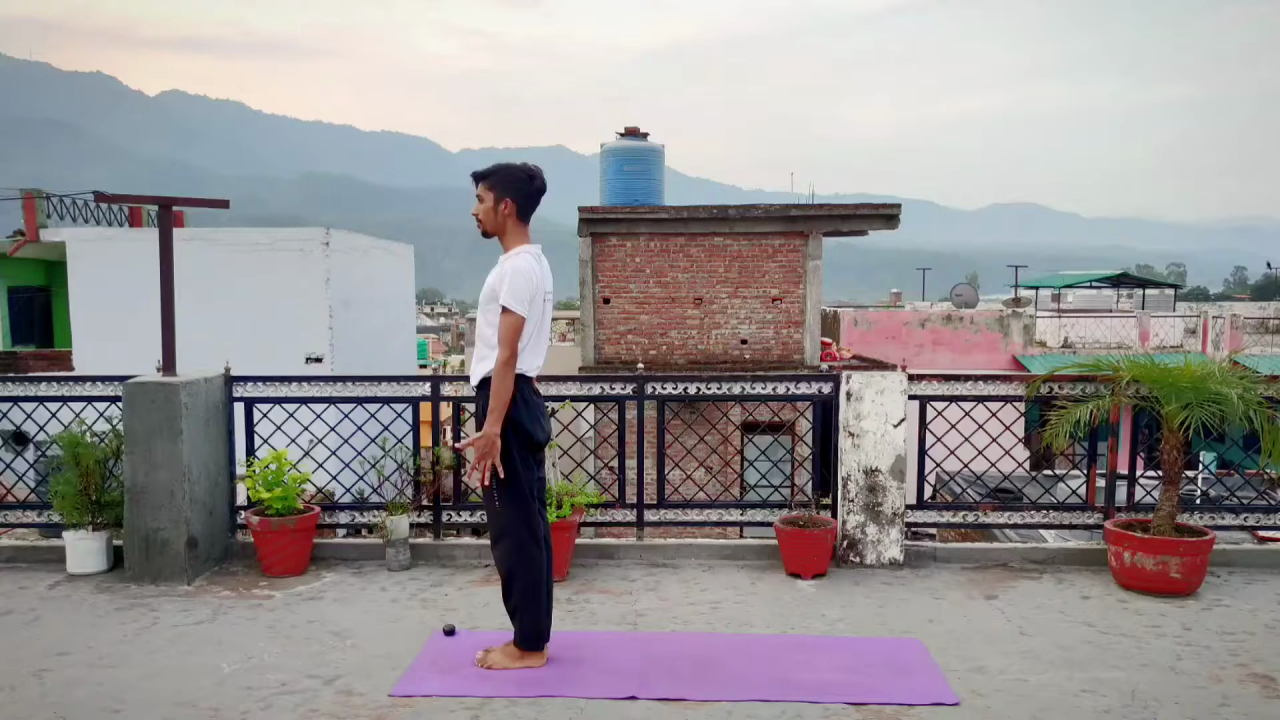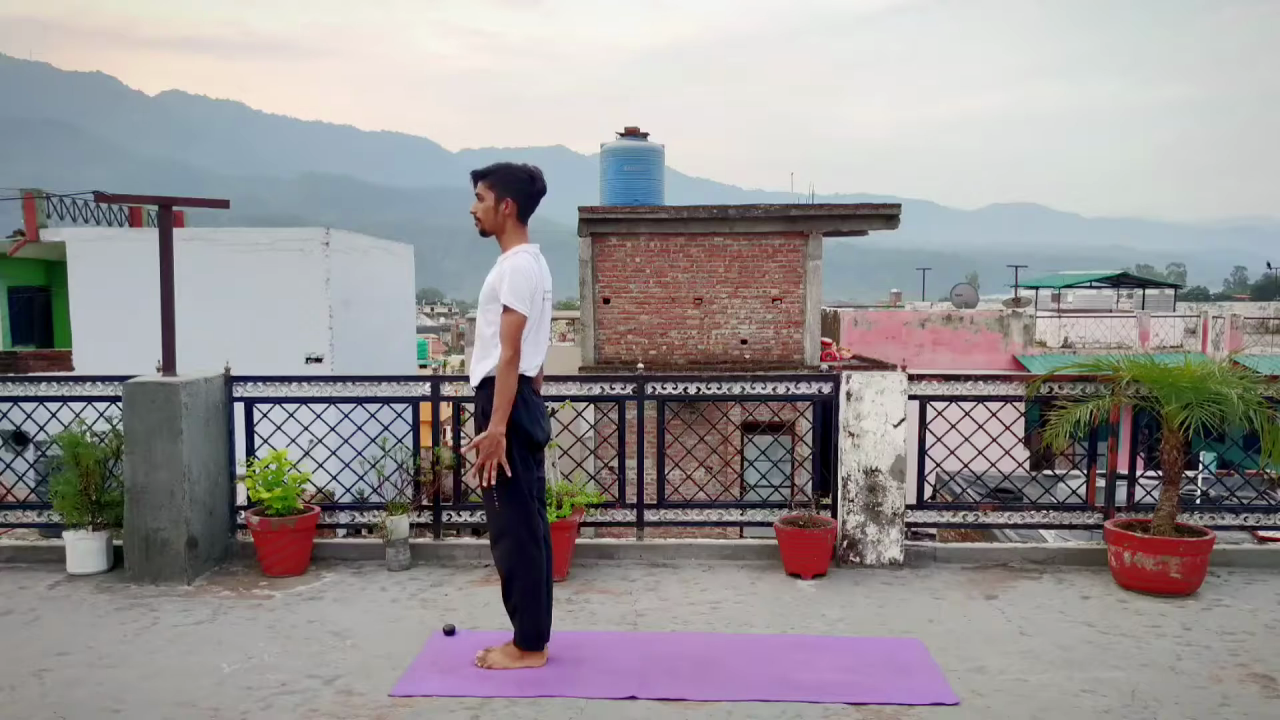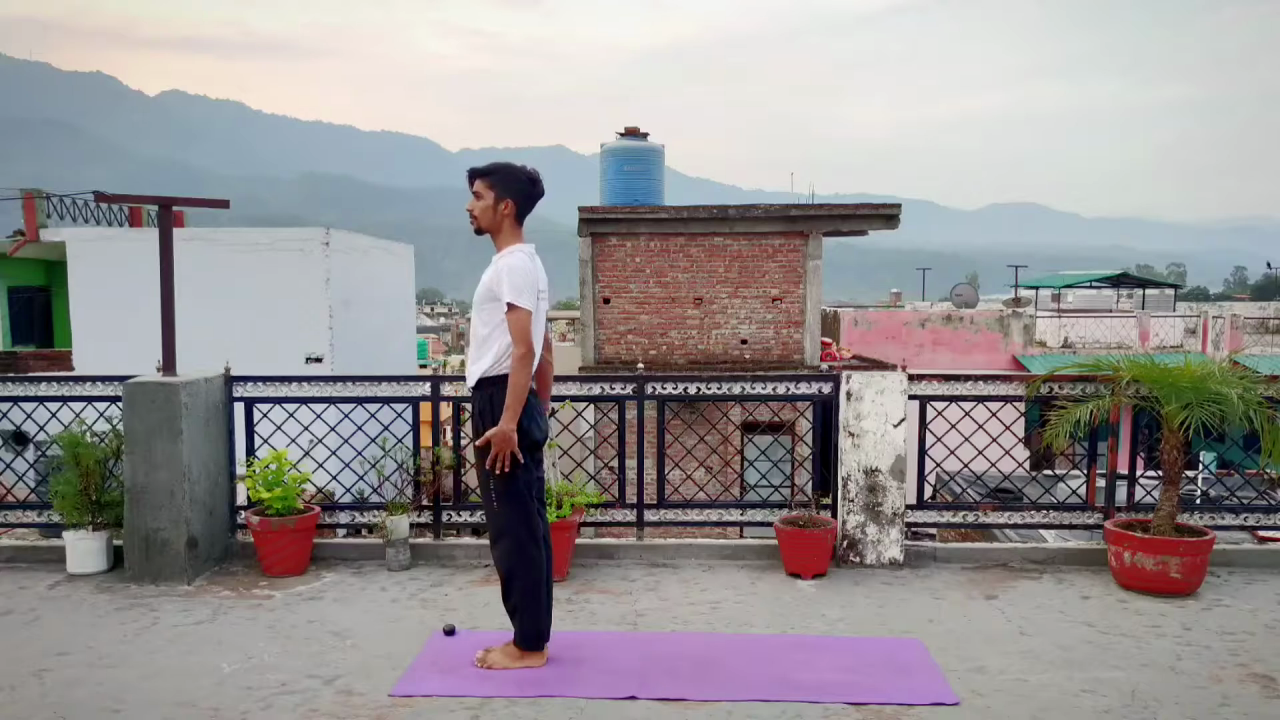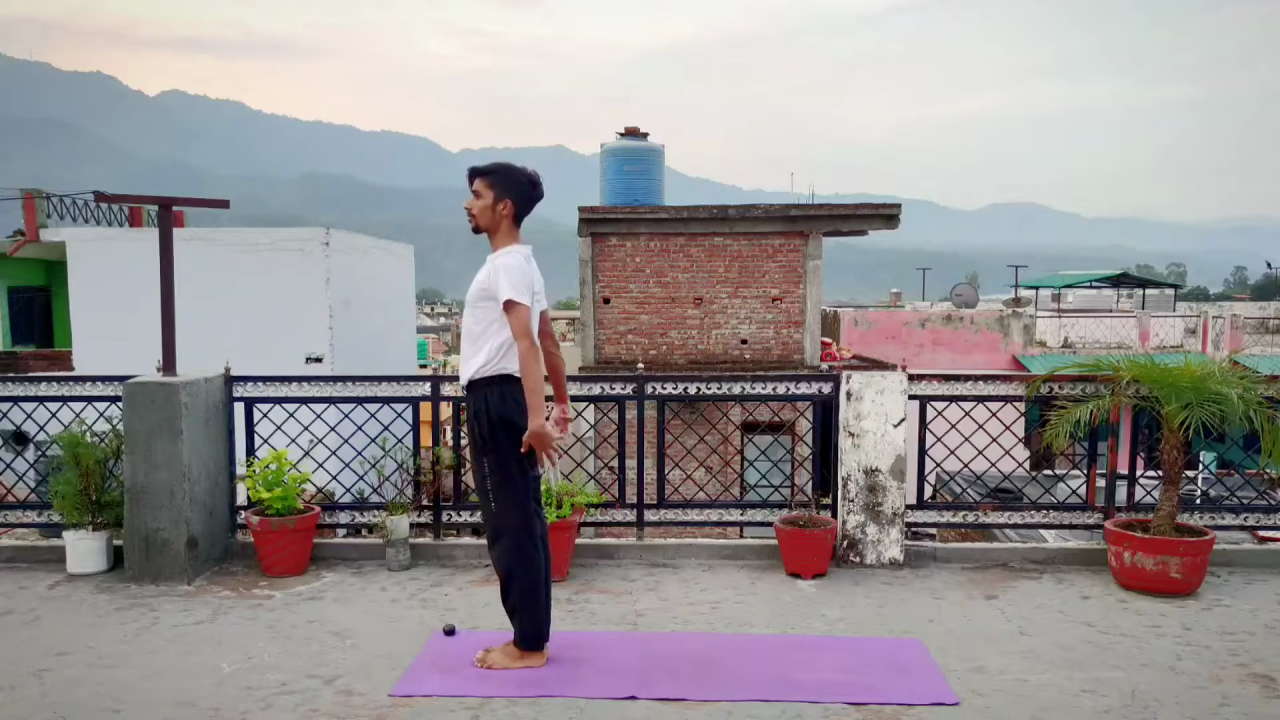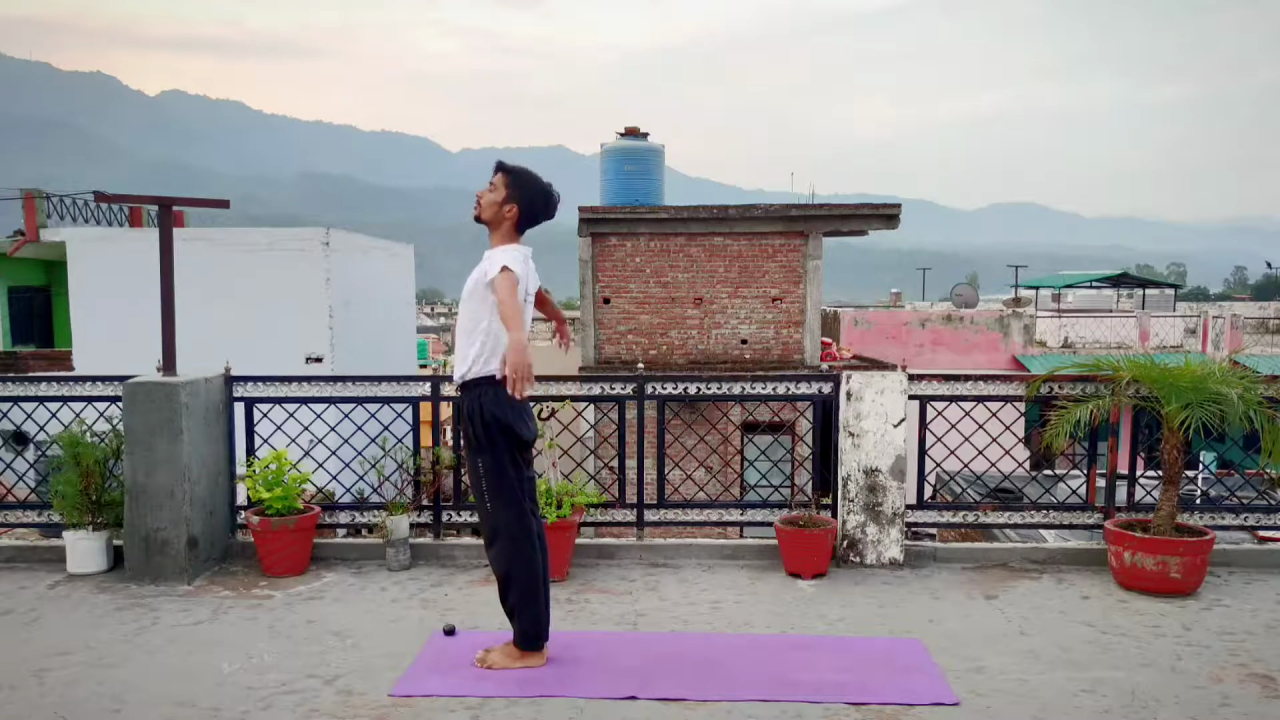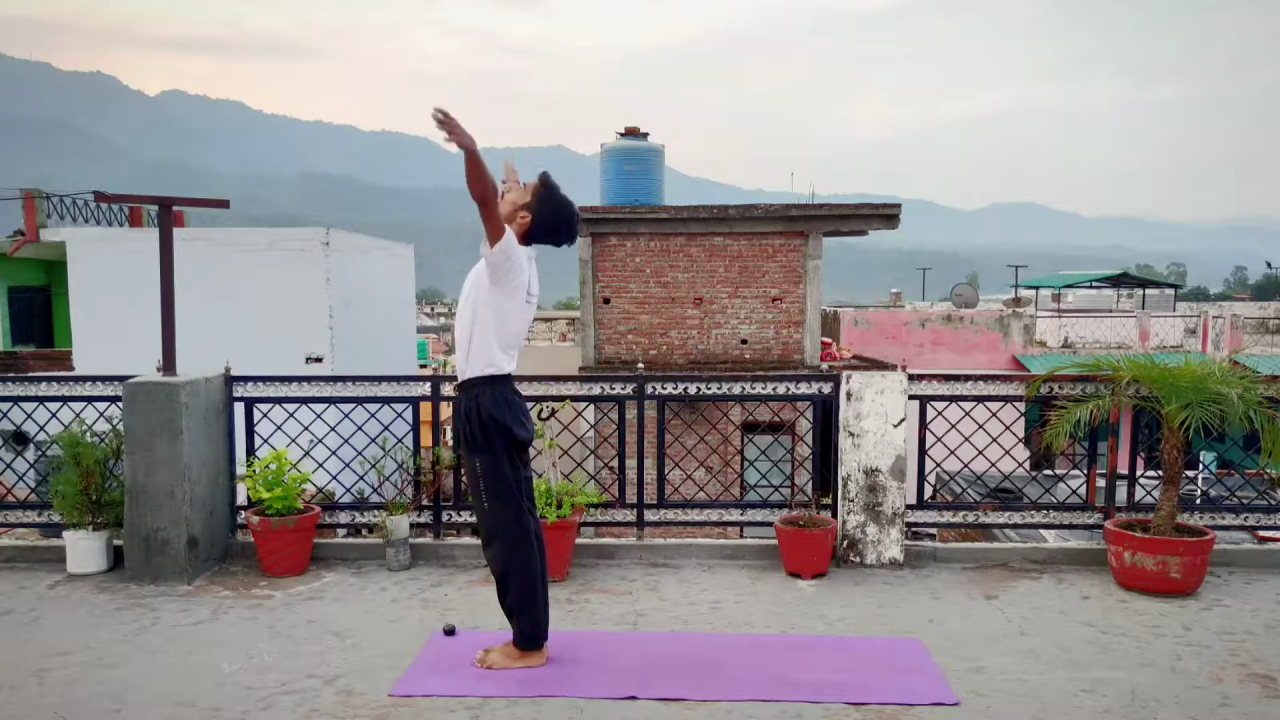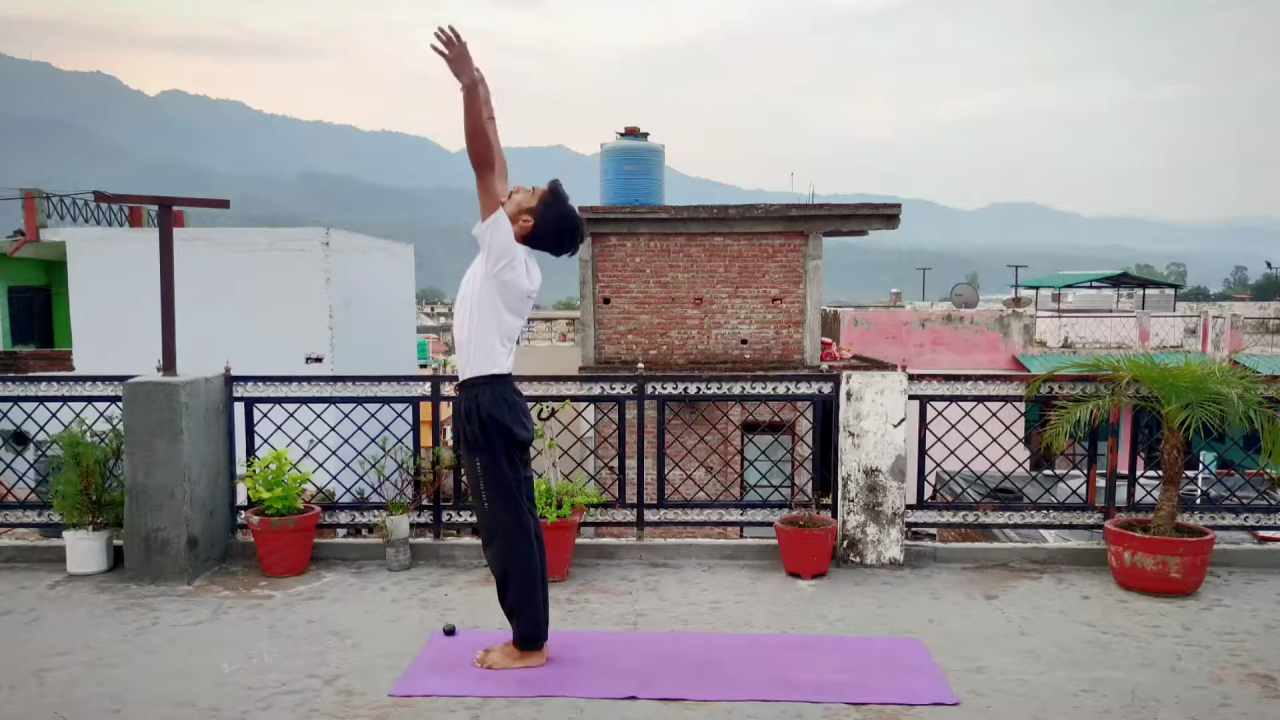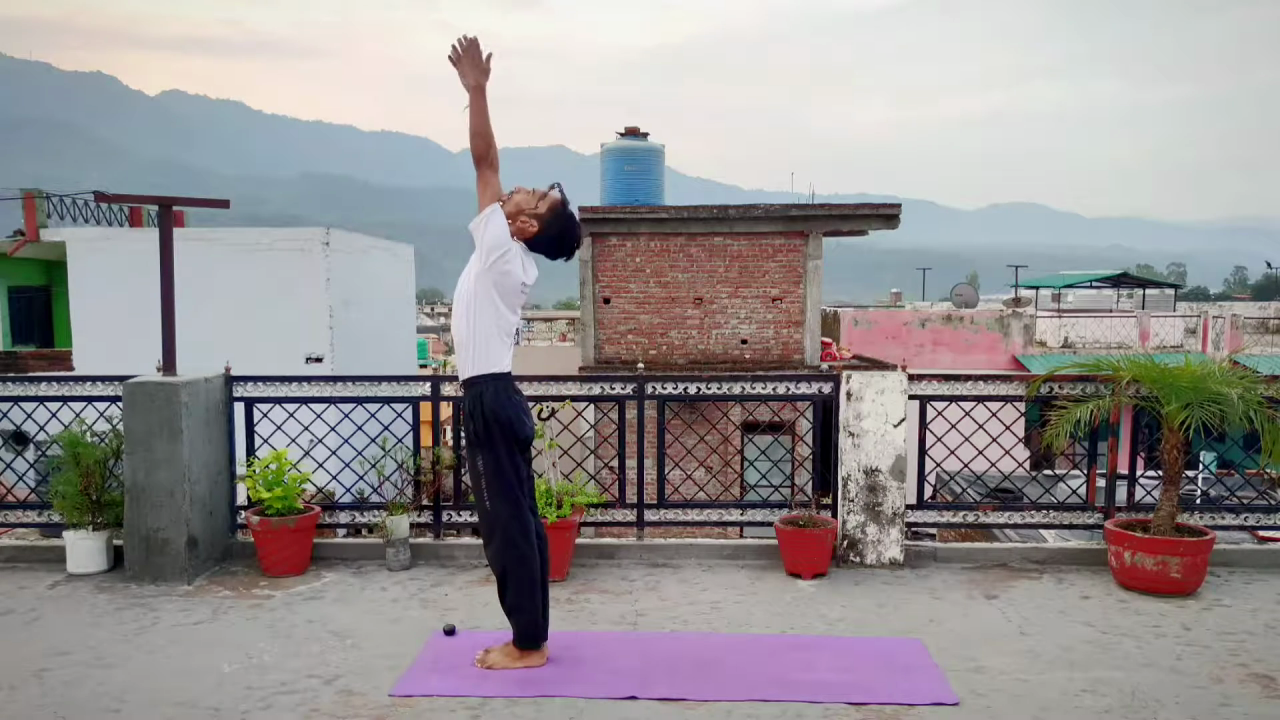
dt=0.2s
person 1, frame 1
left shoulder: (516, 267)
right shoulder: (531, 262)
left elbow: (507, 353)
left wrist: (491, 428)
left hip: (508, 404)
right hip: (521, 402)
left knee: (514, 528)
right knee: (526, 525)
left ankle: (529, 646)
right ankle: (531, 637)
person 1, frame 2
left shoulder: (515, 266)
right shoulder: (529, 262)
left elbow: (510, 353)
left wrist: (496, 426)
left hip: (506, 404)
right hip: (520, 403)
left knee: (514, 527)
right knee: (526, 525)
left ankle: (528, 646)
right ankle: (531, 636)
person 1, frame 3
left shoulder: (511, 265)
right shoulder: (524, 263)
left elbow: (522, 349)
right elbow: (542, 346)
left wrist: (507, 421)
right wrist: (538, 407)
left hip: (501, 401)
right hip: (513, 404)
left knee: (512, 526)
right knee: (525, 524)
left ankle: (527, 646)
right ankle: (530, 635)
person 1, frame 4
left shoulder: (507, 265)
right shoulder: (519, 264)
left elbow: (528, 343)
right elbow: (548, 339)
left wrist: (537, 413)
right wrist: (562, 395)
left hip: (497, 402)
right hip: (499, 401)
left knee: (511, 525)
right knee: (521, 522)
left ankle: (528, 644)
right ankle: (530, 635)
person 1, frame 5
left shoulder: (506, 256)
right shoulder: (518, 262)
left elbow: (510, 296)
right elbow: (539, 292)
left wrist: (517, 342)
right wrist: (559, 321)
left hip: (489, 400)
right hip: (497, 401)
left knee: (508, 525)
right knee: (518, 521)
left ankle: (528, 644)
right ankle: (531, 635)
person 1, frame 6
left shoulder: (508, 260)
right shoulder: (513, 247)
left elbow: (488, 203)
right elbow: (498, 205)
left wrist: (470, 150)
right wrist: (515, 184)
left hip: (487, 401)
right hip: (498, 401)
left knee: (507, 527)
right knee: (517, 525)
left ankle: (527, 643)
right ankle: (529, 635)
person 1, frame 7
left shoulder: (505, 251)
right shoulder: (518, 260)
left elbow: (485, 168)
right elbow: (493, 170)
left wrist: (470, 86)
right wrist: (481, 96)
left hip: (485, 401)
right hip: (496, 399)
left knee: (506, 525)
right knee: (514, 522)
left ankle: (528, 645)
right ankle: (530, 635)
person 1, frame 8
left shoulder: (501, 248)
right shoulder: (514, 257)
left elbow: (485, 163)
right elbow: (490, 167)
left wrist: (475, 88)
right wrist: (477, 89)
left hip: (488, 400)
right hip: (497, 398)
left knee: (507, 524)
right knee: (516, 522)
left ankle: (528, 645)
right ankle: (529, 636)
